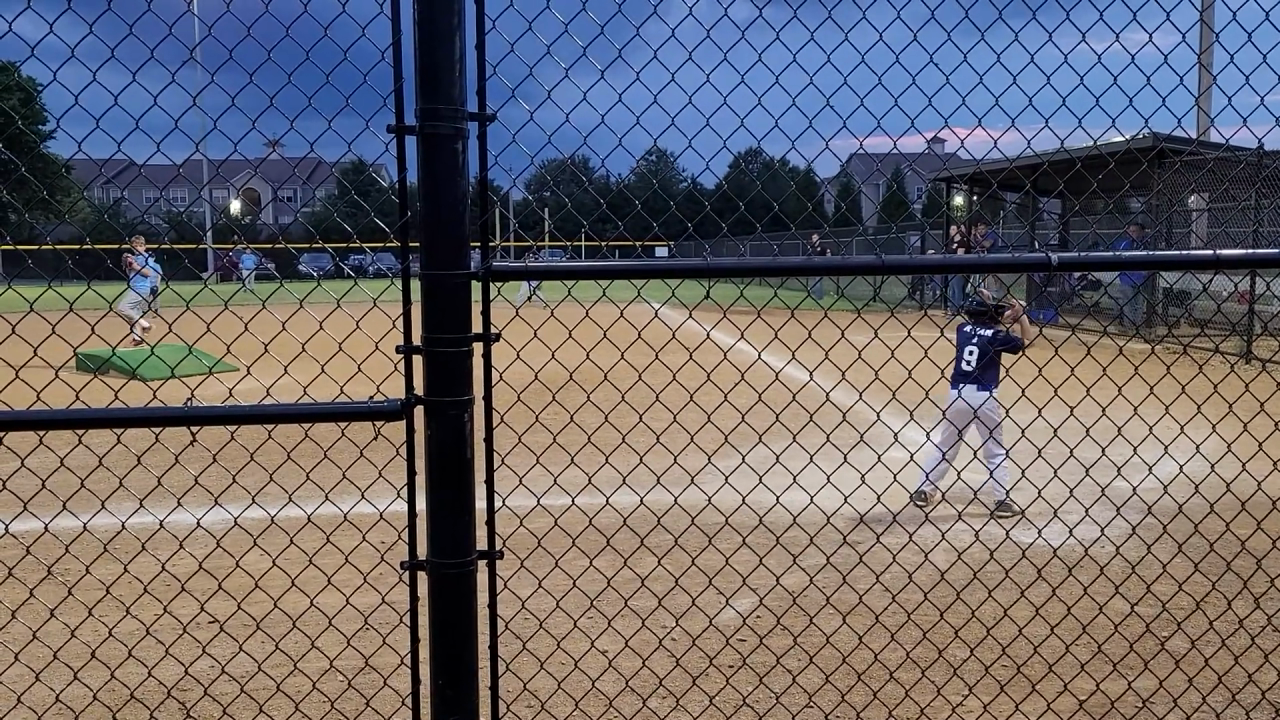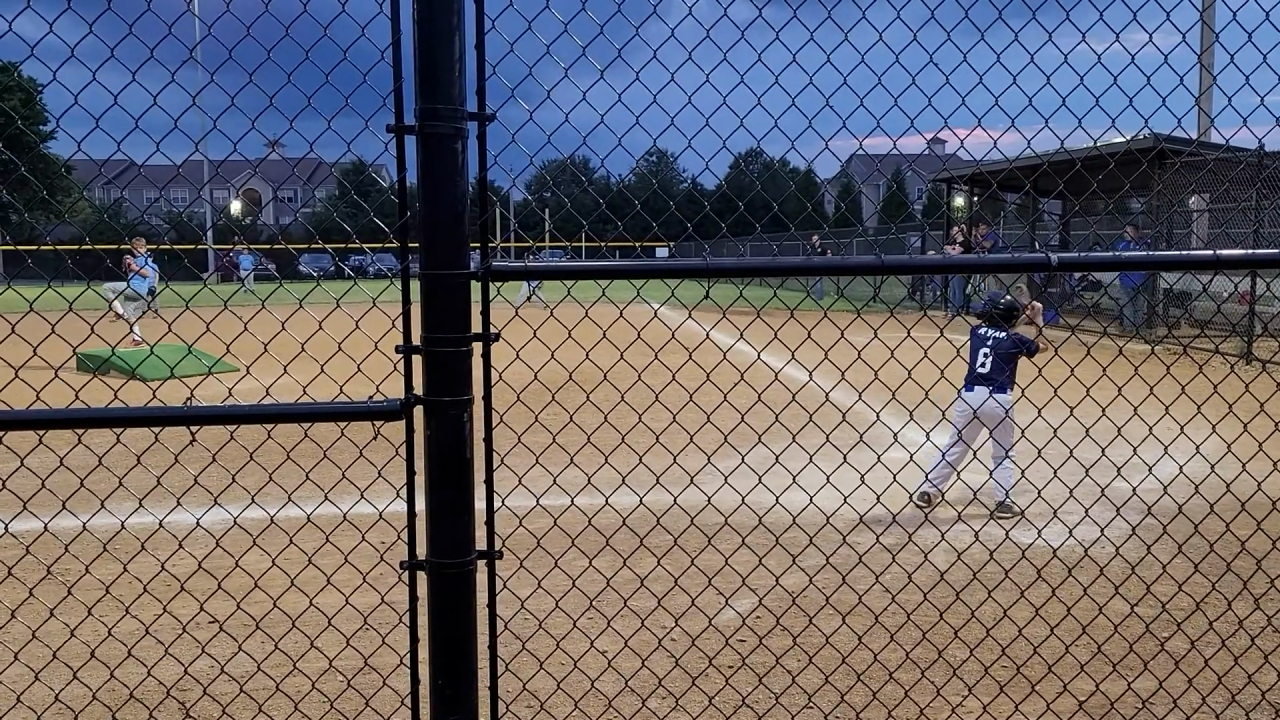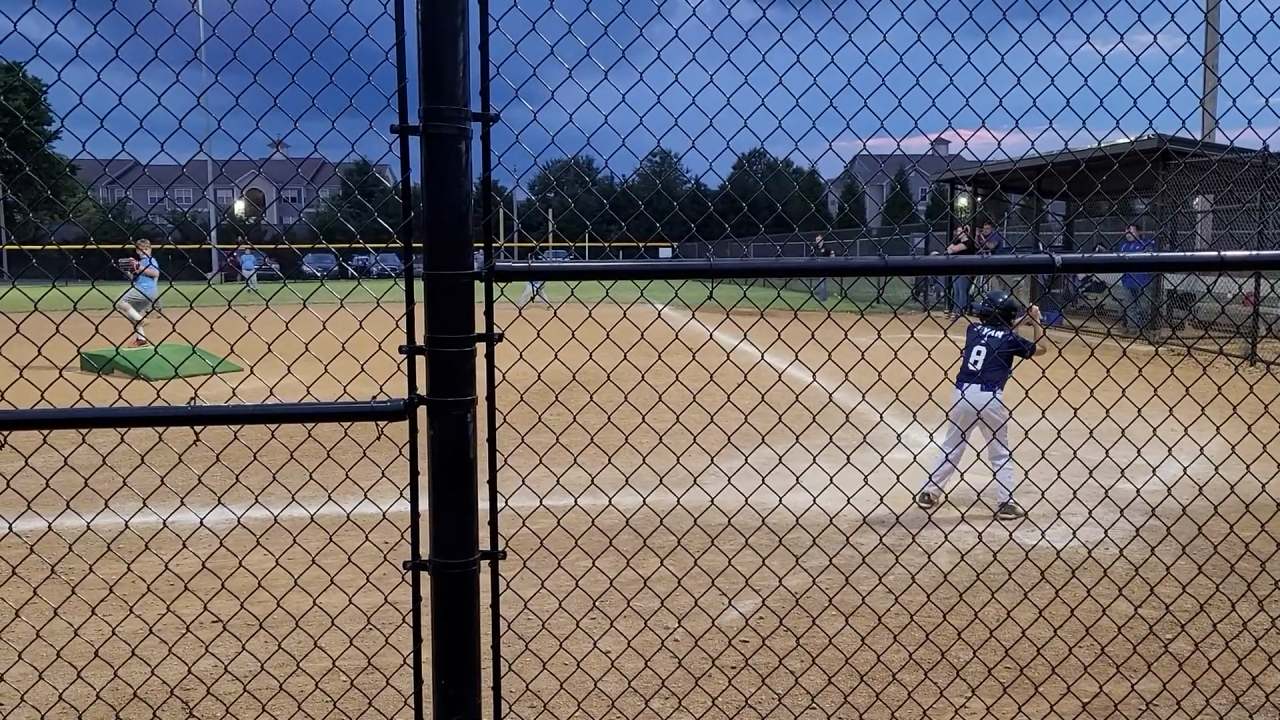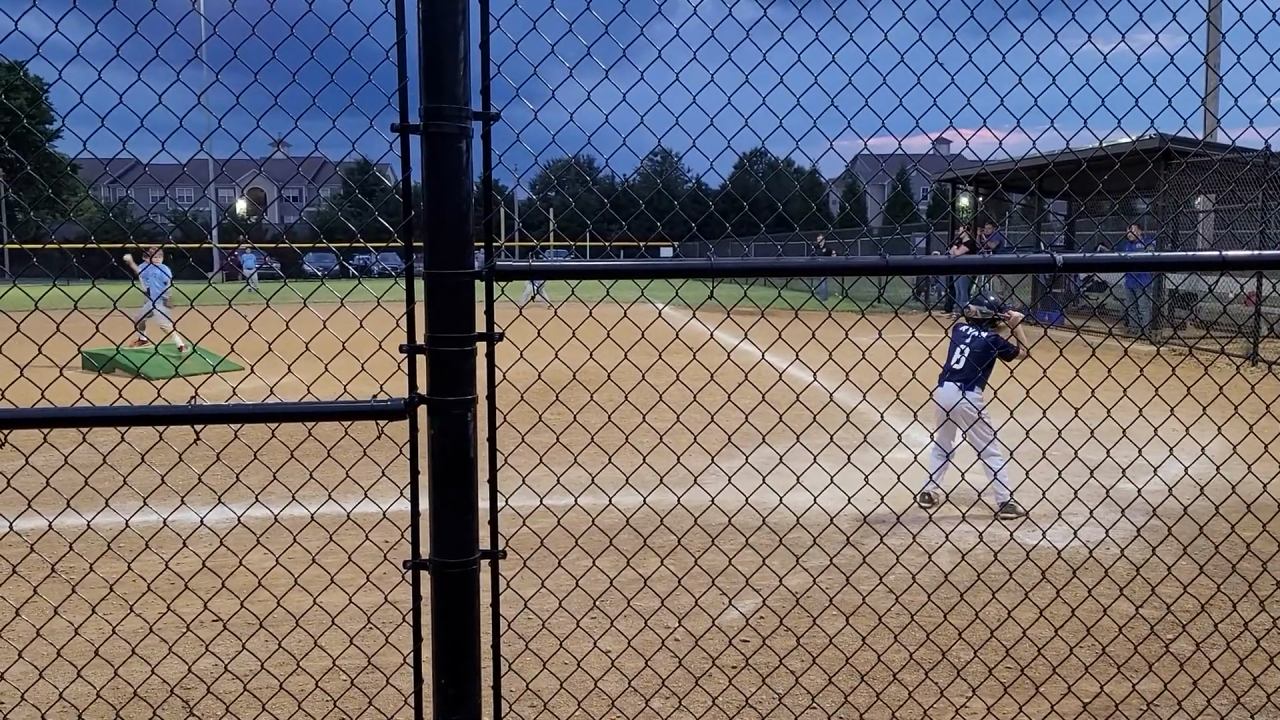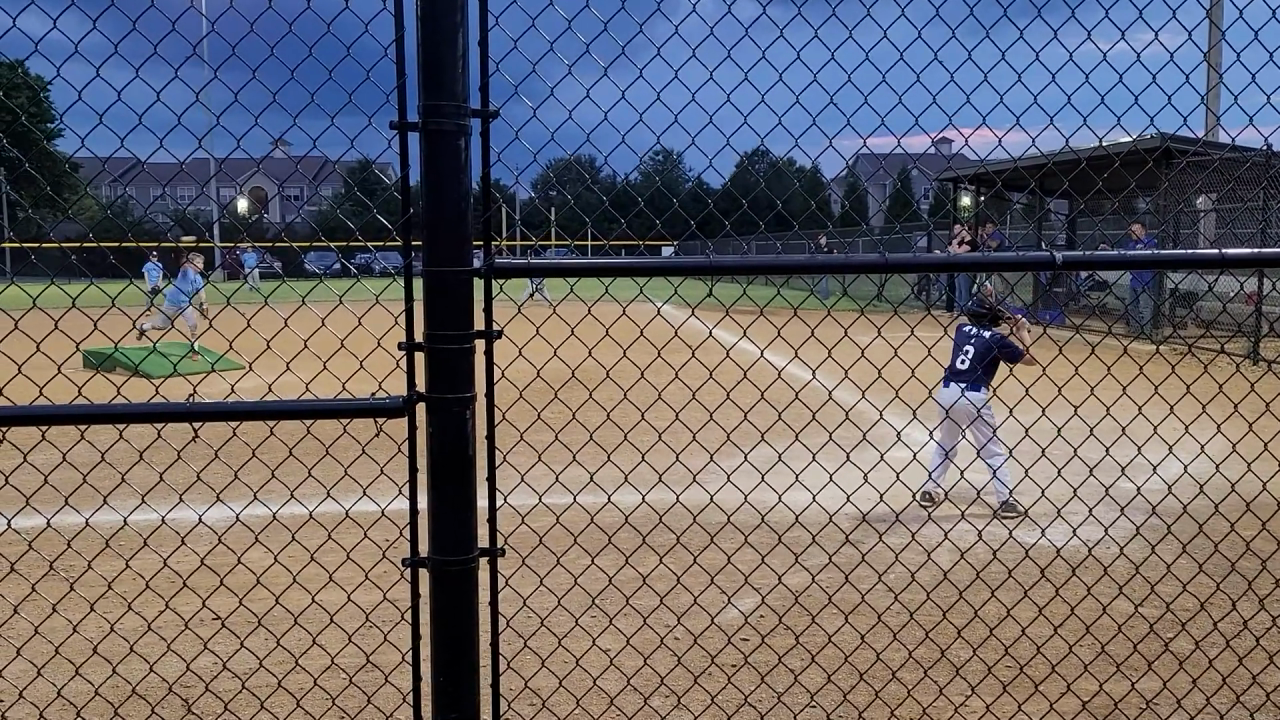
dt=0.3s
person 1, frame 1
left shoulder: (963, 329)
right shoulder: (997, 336)
right elbow: (1028, 342)
left wrist: (1007, 315)
right wrist: (1020, 314)
left hip: (957, 393)
right hip: (983, 396)
left knee: (944, 446)
right knee: (995, 451)
left ankle: (924, 491)
right ankle: (1003, 501)
person 1, frame 2
left shoulder: (976, 331)
right shoulder: (1013, 339)
right elbow: (1043, 347)
left wrist: (1024, 318)
right wrist: (1037, 319)
left hip: (969, 395)
right hip: (998, 399)
left knee: (954, 448)
right knee: (1003, 452)
left ankle: (927, 492)
right ankle: (1004, 502)
person 1, frame 3
left shoulder: (973, 329)
right shoulder: (1009, 339)
right elbow: (1041, 349)
left wrist: (1023, 320)
right wrist: (1035, 320)
left hip: (962, 393)
right hip: (988, 397)
left knee: (951, 447)
right knee: (1000, 453)
left ankle: (929, 493)
right ankle: (1007, 503)
person 1, frame 4
left shoulder: (959, 329)
right shoulder: (992, 339)
right elbow: (1024, 352)
left wrist: (1008, 326)
right wrist: (1016, 326)
left hip: (943, 391)
right hip: (968, 396)
left knee: (941, 445)
right knee: (990, 450)
left ankle: (929, 492)
right ankle: (1006, 502)
person 1, frame 5
left shoulder: (961, 329)
right shoulder: (997, 339)
right elbow: (1030, 359)
left wrist: (1013, 332)
right wrist: (1022, 331)
left hip: (947, 392)
right hip: (973, 396)
left knee: (944, 445)
right knee: (993, 450)
left ankle: (929, 491)
right ankle: (1006, 502)
